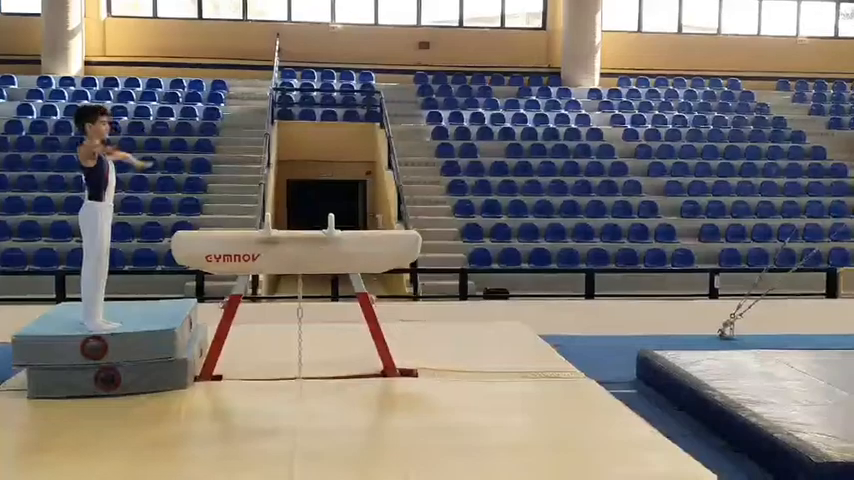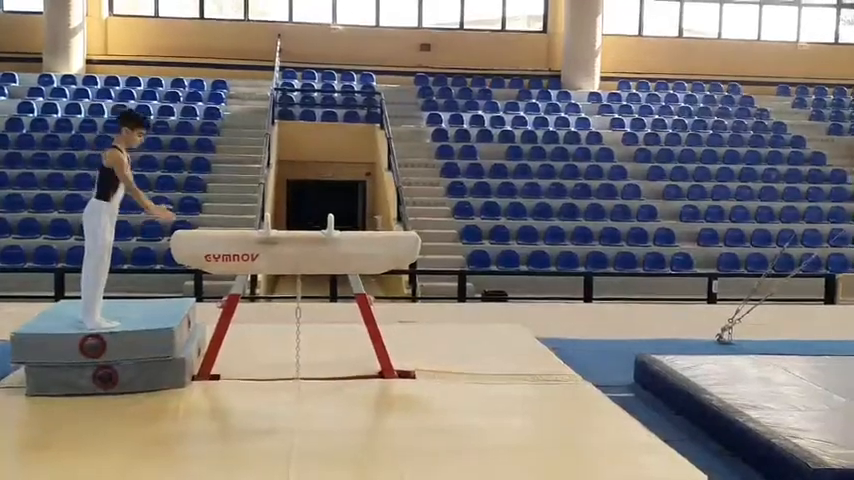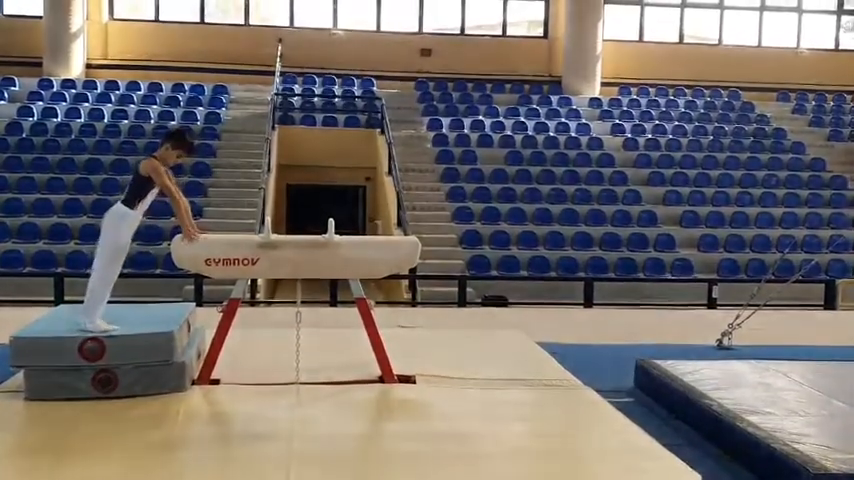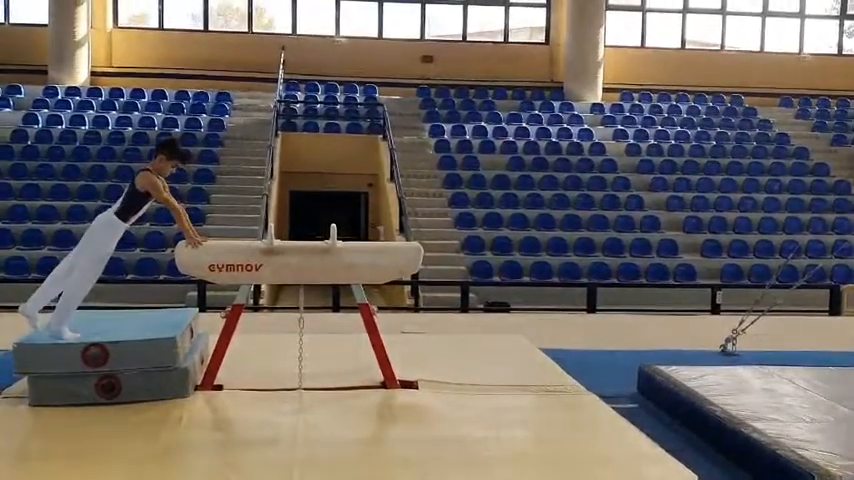
dt=1s
person 1, frame 1
left shoulder: (100, 149)
right shoulder: (86, 151)
left elbow: (119, 155)
right elbow: (94, 149)
left wrist: (137, 162)
right wrist: (105, 151)
left hip: (103, 210)
right hip: (95, 211)
left knee: (97, 264)
right knee: (95, 264)
left ankle: (92, 316)
right ankle: (93, 319)
person 1, frame 2
left shoulder: (122, 155)
right shoulder: (115, 155)
left elbow: (130, 188)
right elbow: (131, 188)
left wrist: (153, 206)
right wrist: (154, 212)
left hip: (106, 213)
right hip: (100, 212)
left knee: (99, 265)
right knee: (96, 264)
left ankle: (91, 314)
right ankle: (91, 317)
person 1, frame 3
left shoulder: (163, 170)
right shoulder: (152, 165)
left elbow: (181, 199)
right elbow: (174, 198)
left wrist: (193, 227)
right wrist: (186, 229)
left hip: (127, 221)
right hip: (120, 219)
left knee: (110, 270)
right knee: (104, 267)
left ankle: (93, 317)
right ankle: (89, 317)
person 1, frame 4
left shoulder: (158, 181)
right shoulder: (149, 179)
left elbow: (178, 208)
right elbow: (174, 209)
left wrist: (195, 235)
right wrist: (189, 237)
left hip: (107, 225)
right hip: (110, 227)
left knee: (72, 267)
right knee: (84, 276)
left ankle: (32, 308)
right ankle: (57, 325)
